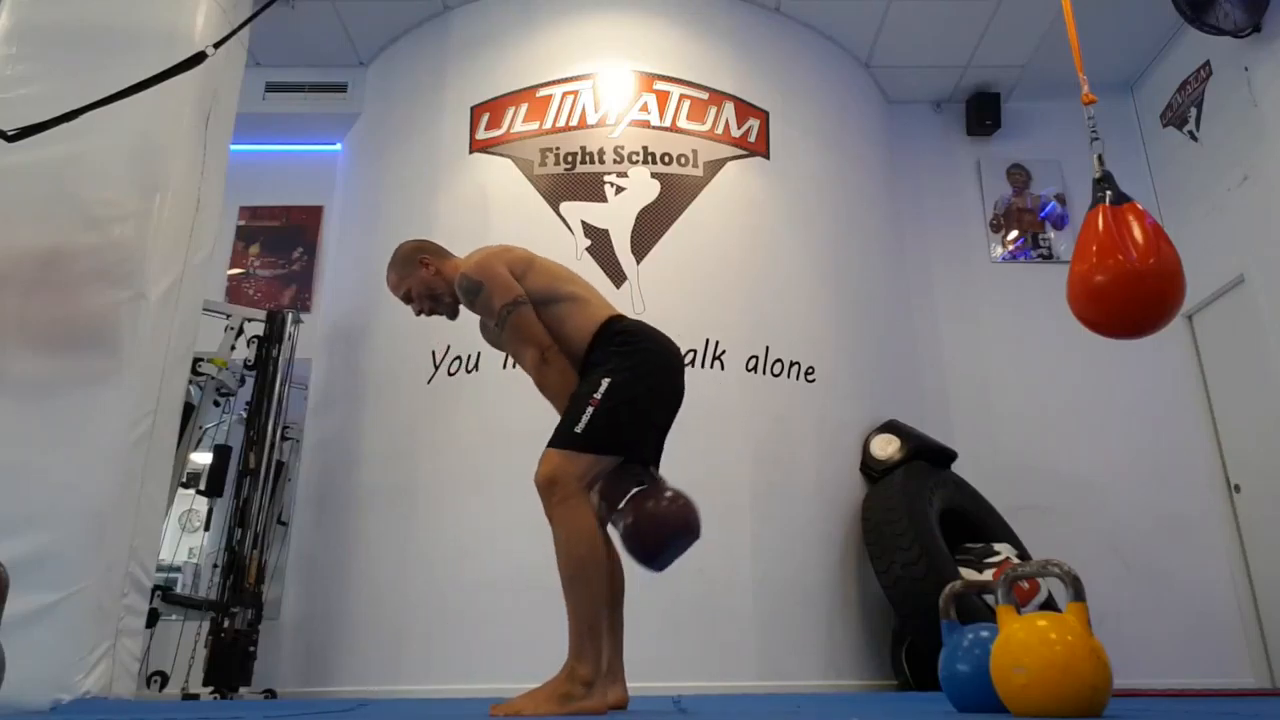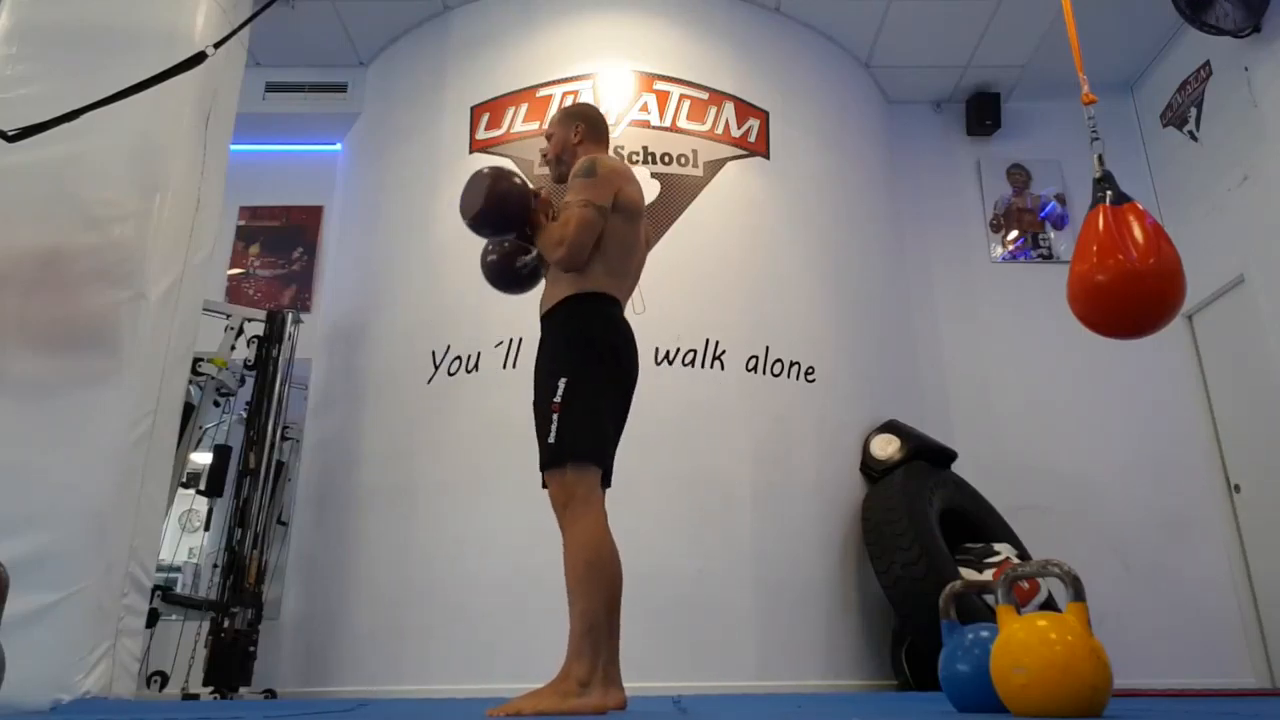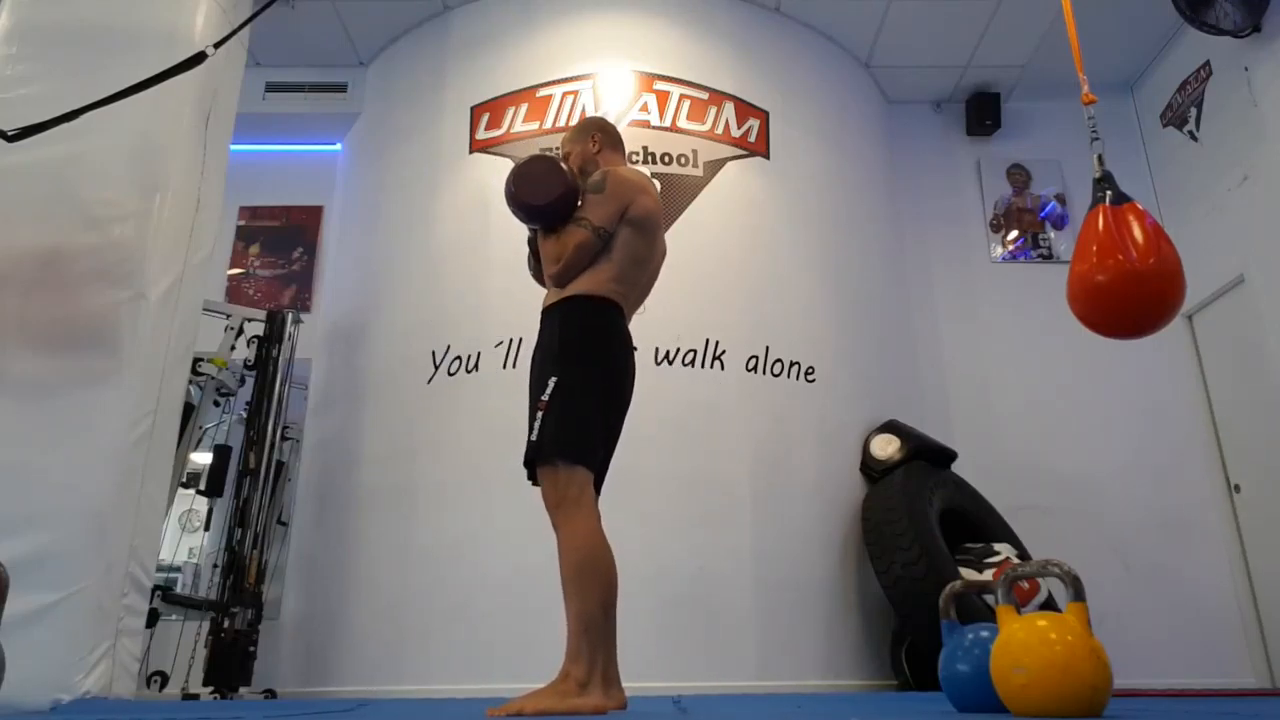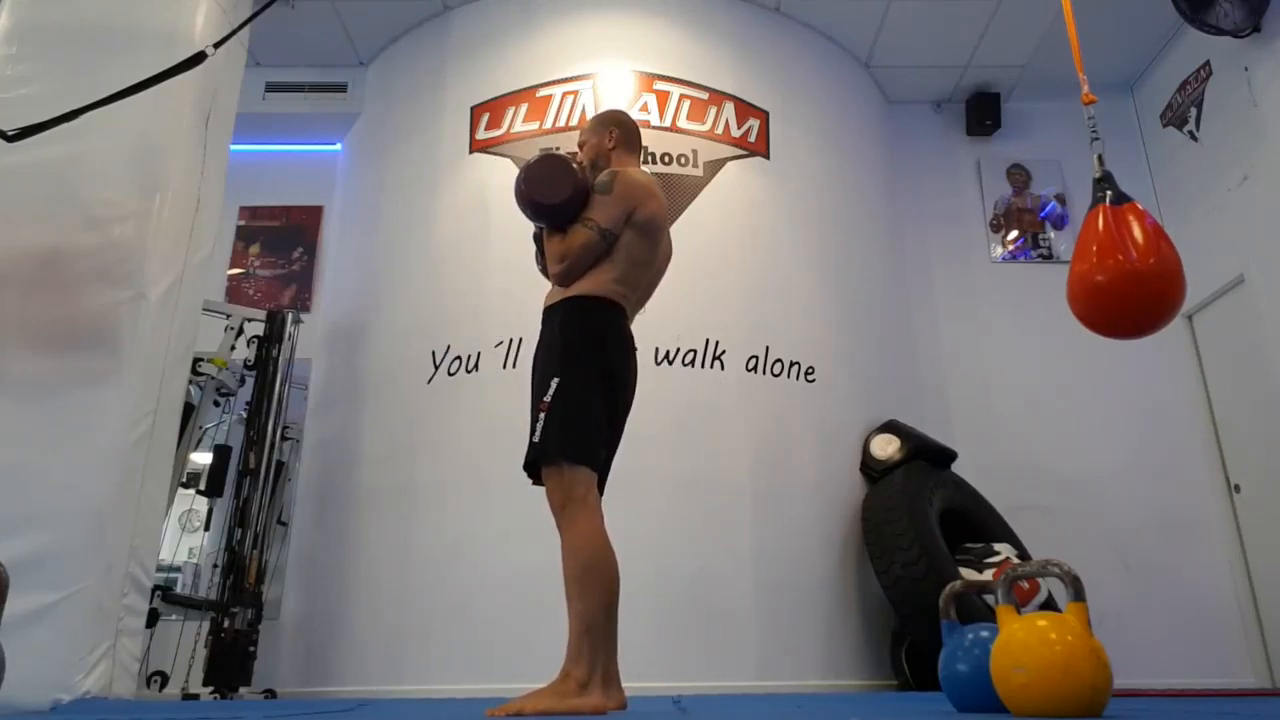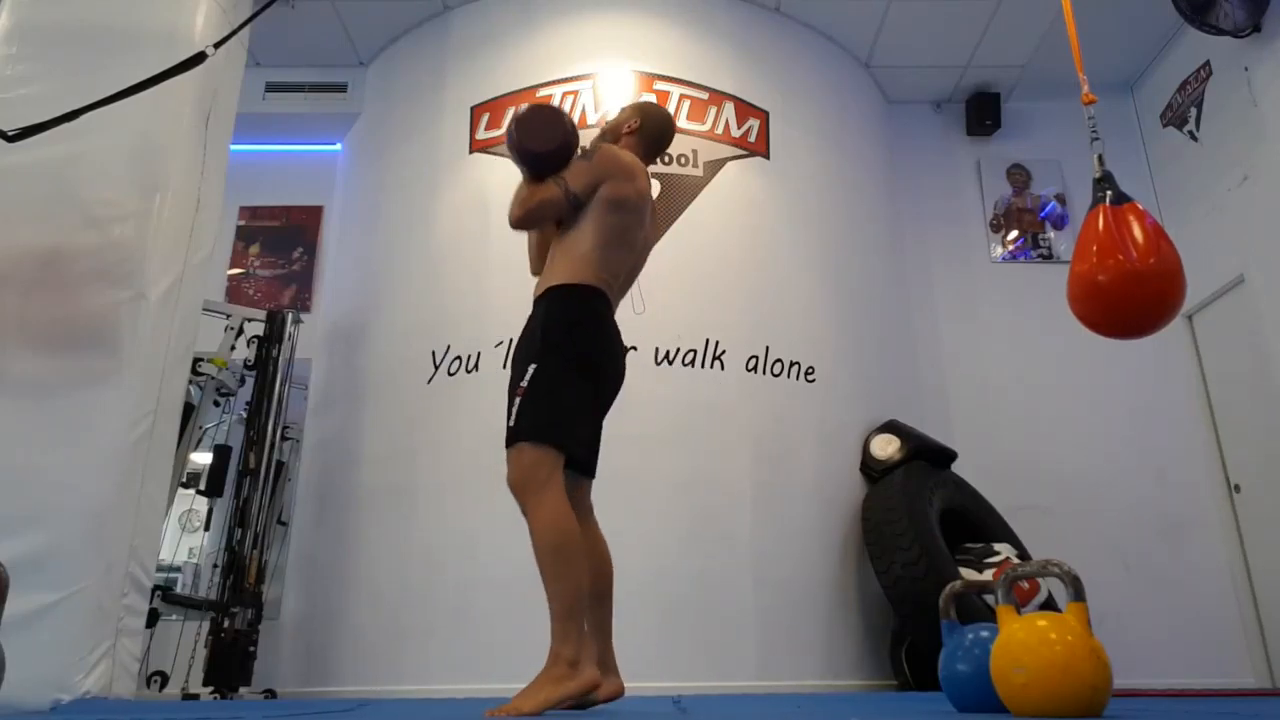
dt=1s
person 1, frame 1
left shoulder: (474, 271)
right shoulder: (492, 318)
left elbow: (542, 357)
left wrist: (573, 460)
right wrist: (607, 461)
left hip: (633, 358)
right hip: (645, 364)
left knee: (559, 481)
right knee: (581, 513)
left ankle: (583, 680)
right ankle: (607, 678)
person 1, frame 2
left shoulder: (597, 168)
right shoulder: (617, 198)
left elbow: (566, 250)
left wrist: (540, 218)
right wrist: (549, 250)
left hip: (581, 336)
right hip: (600, 339)
left knee: (574, 499)
right knee: (581, 504)
person 1, frame 3
left shoulder: (615, 181)
right shoulder: (645, 218)
left elbow: (558, 267)
right wrist: (557, 225)
left hip: (578, 333)
right hip: (602, 342)
left knee: (567, 498)
right knee: (576, 505)
person 1, frame 4
left shoulder: (621, 183)
right shoulder: (652, 217)
left elbow: (563, 266)
right wrist: (564, 221)
left hip: (580, 335)
right hip: (605, 344)
left knee: (571, 500)
right knee: (578, 506)
person 1, frame 5
left shoulder: (610, 159)
right shoulder: (636, 207)
left elbow: (522, 213)
right elbow: (543, 261)
left wrist: (537, 172)
right wrist: (553, 203)
left hip: (566, 325)
right hip: (594, 340)
left knee: (533, 479)
right knee: (570, 503)
left ankle: (569, 661)
right ankle: (600, 667)
